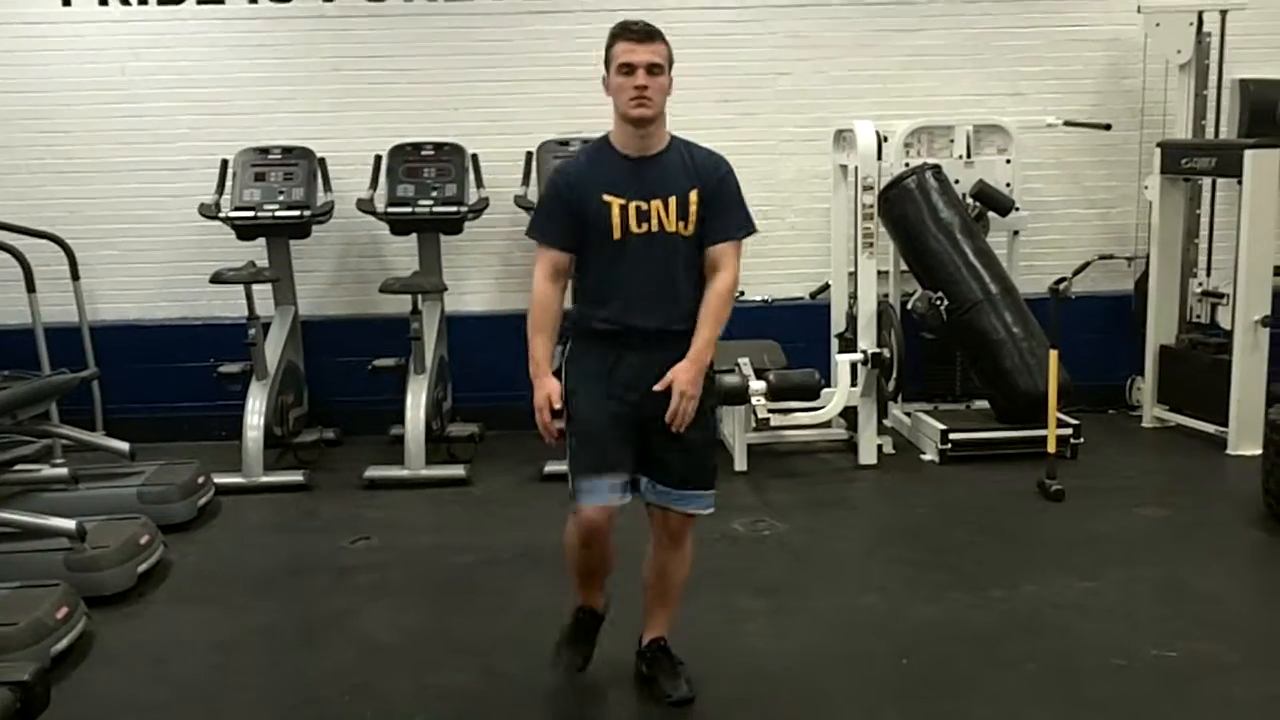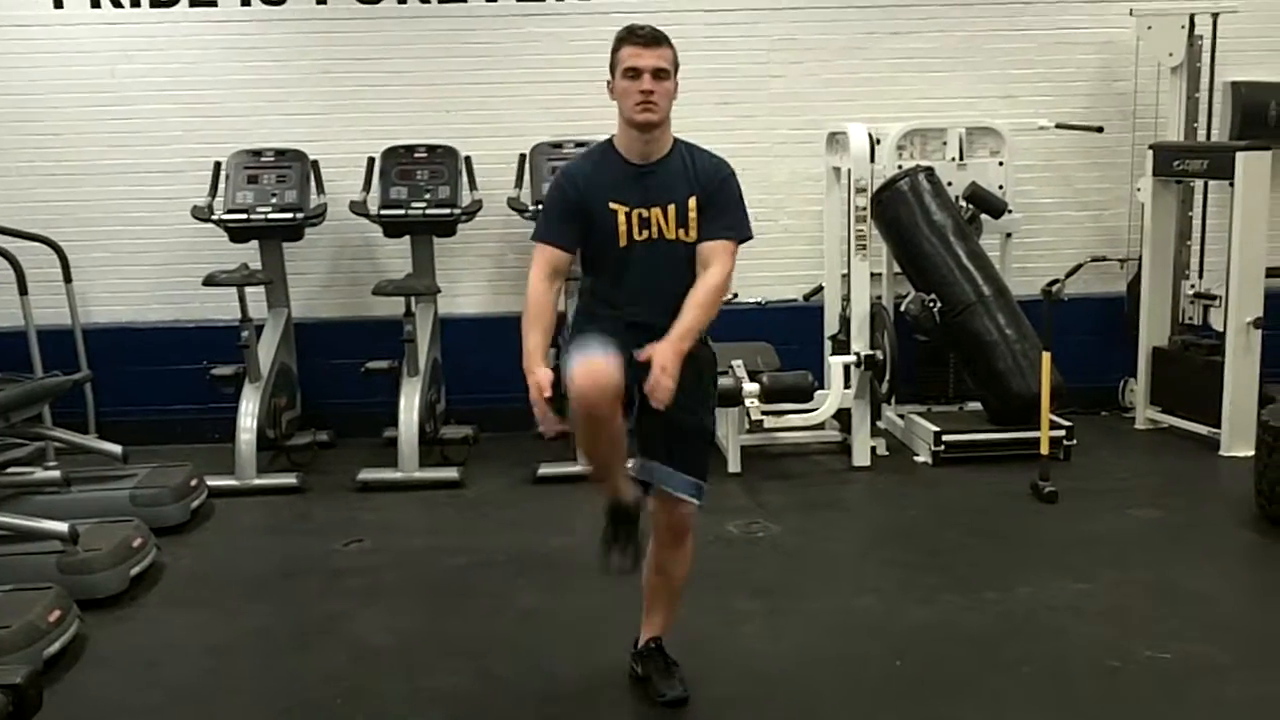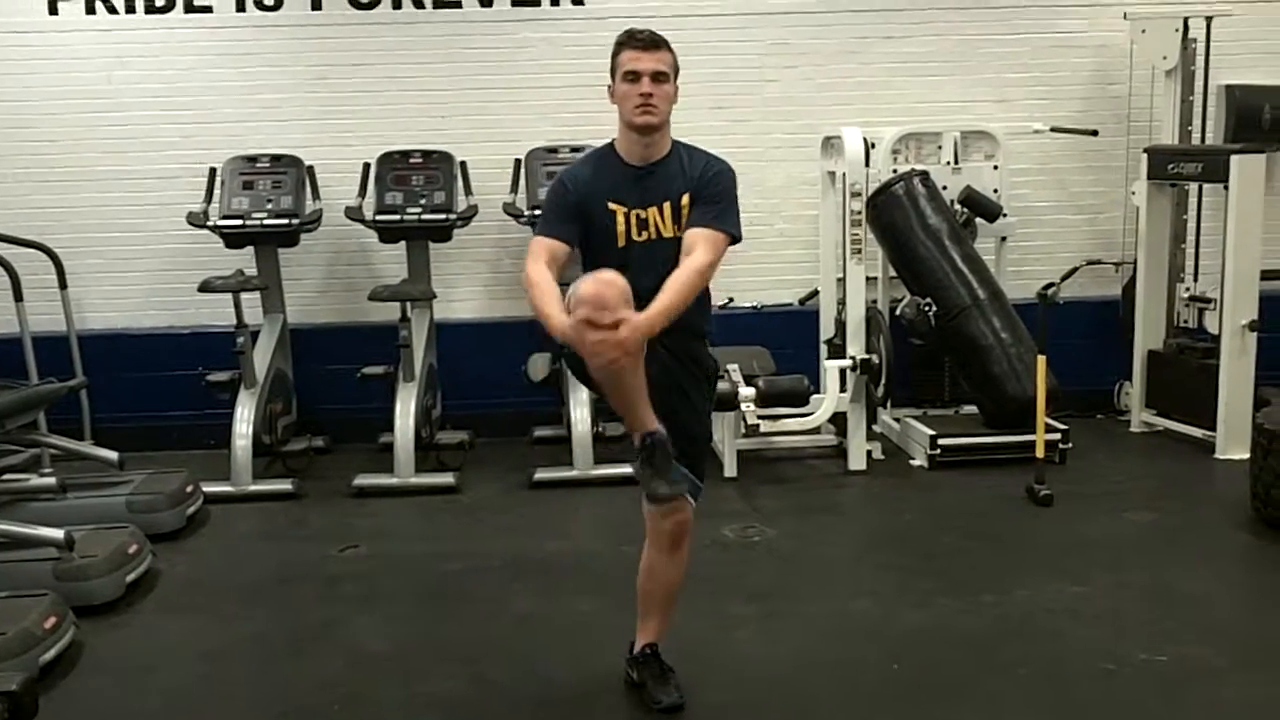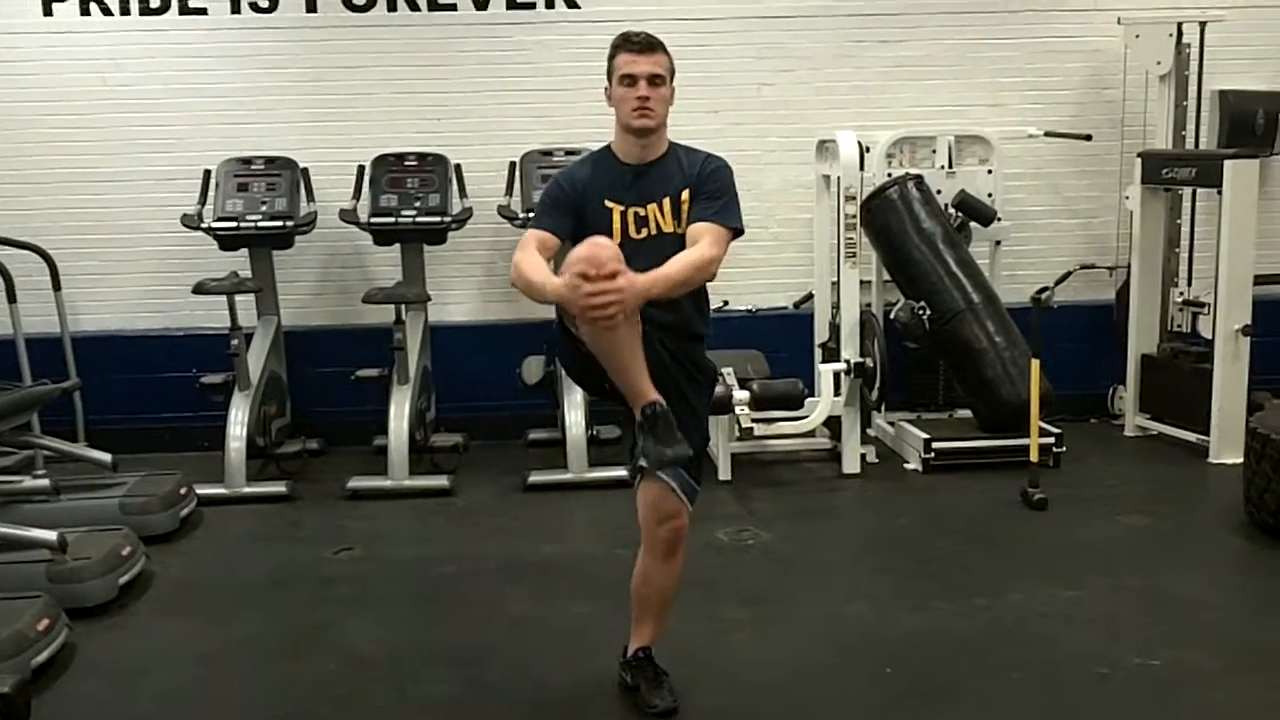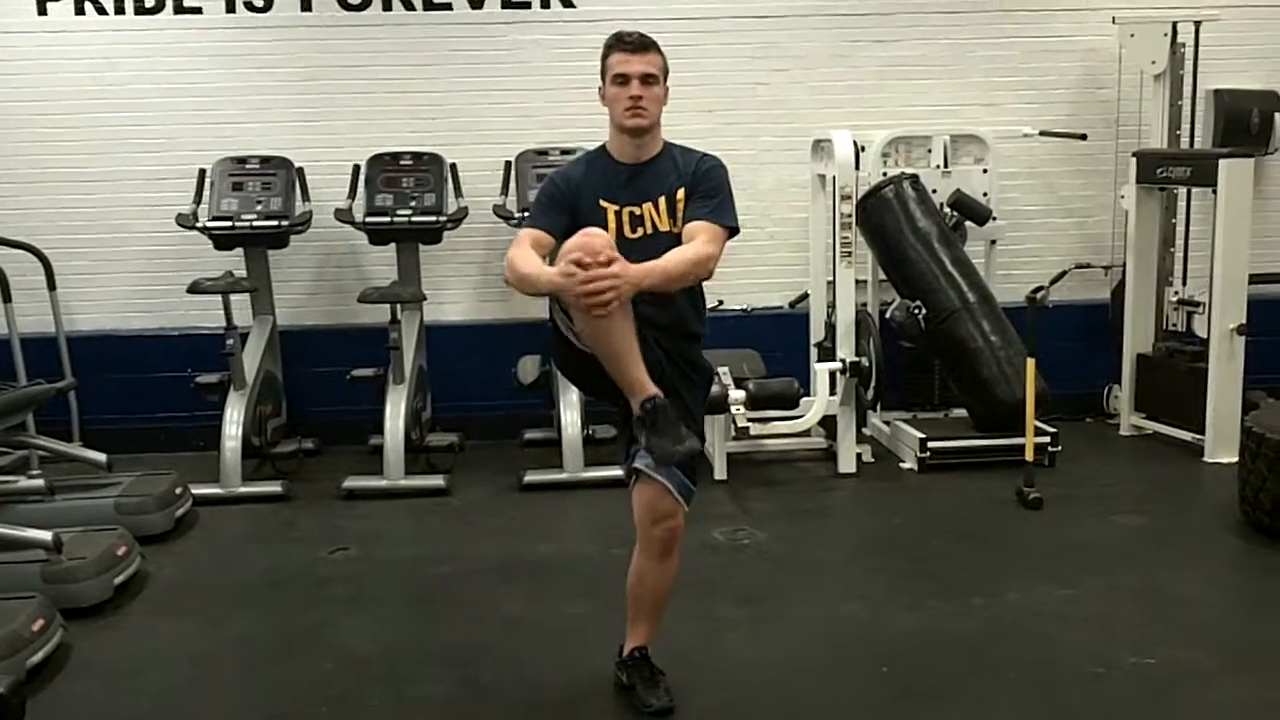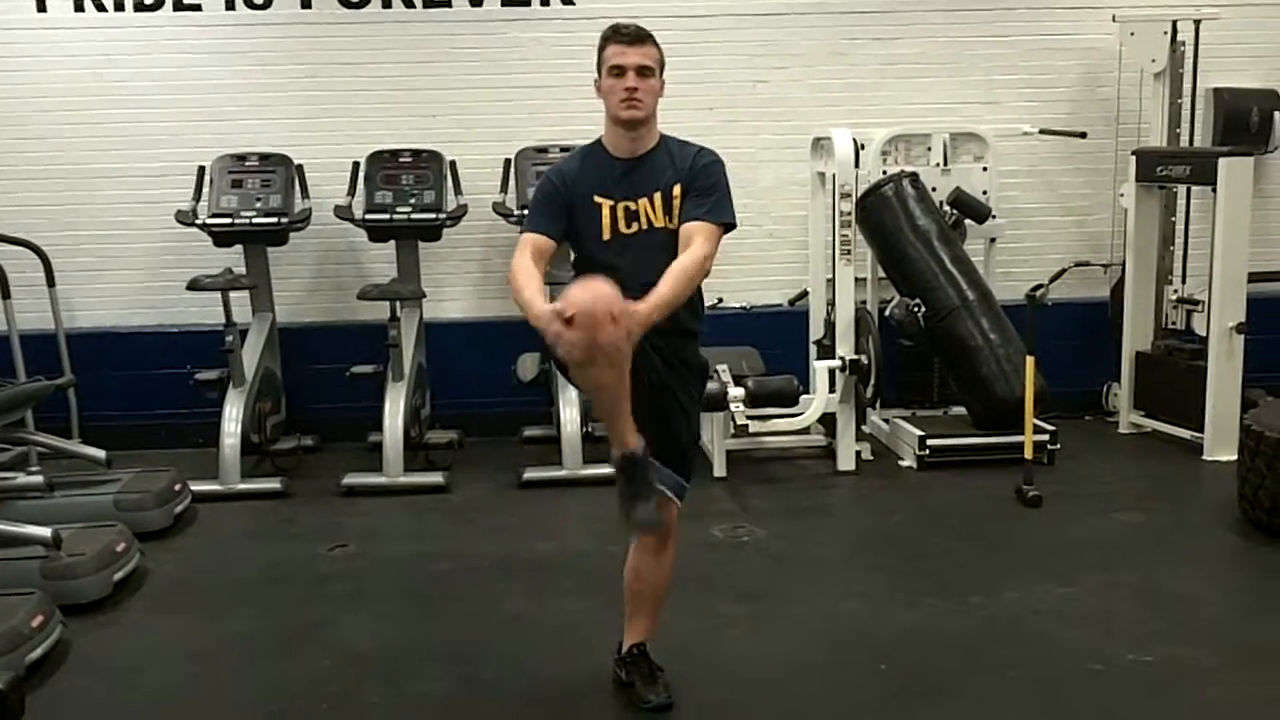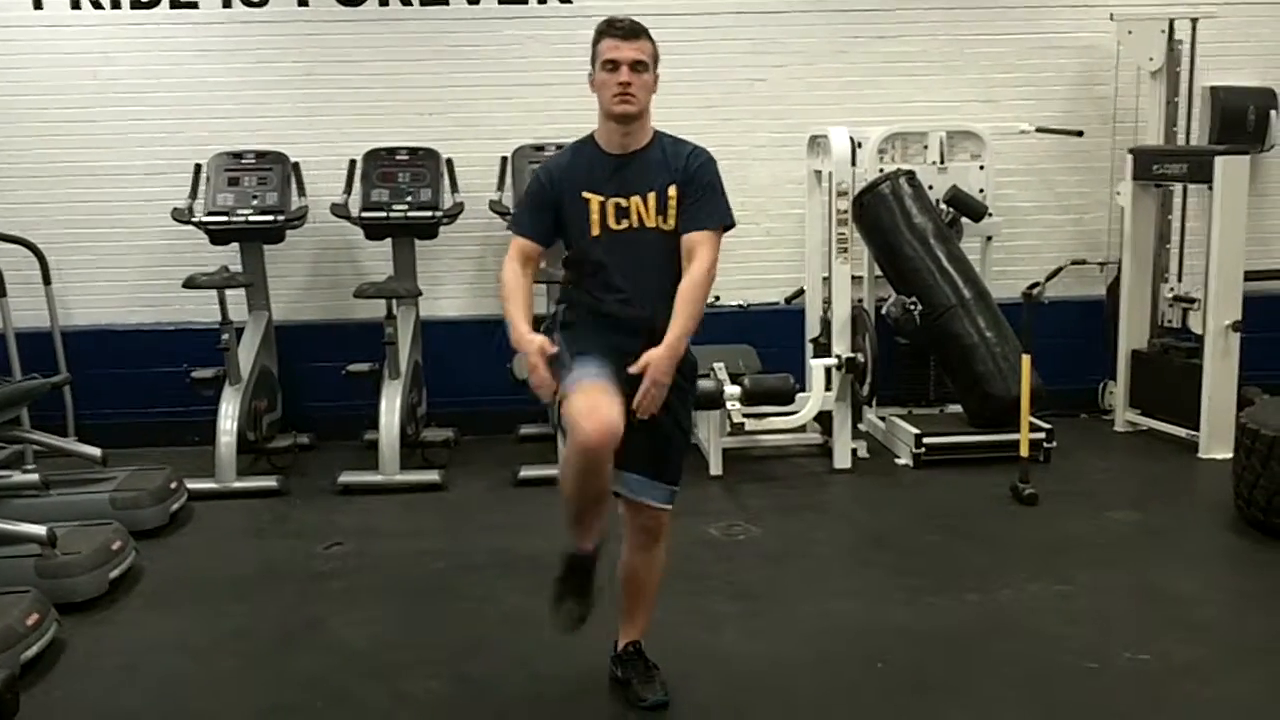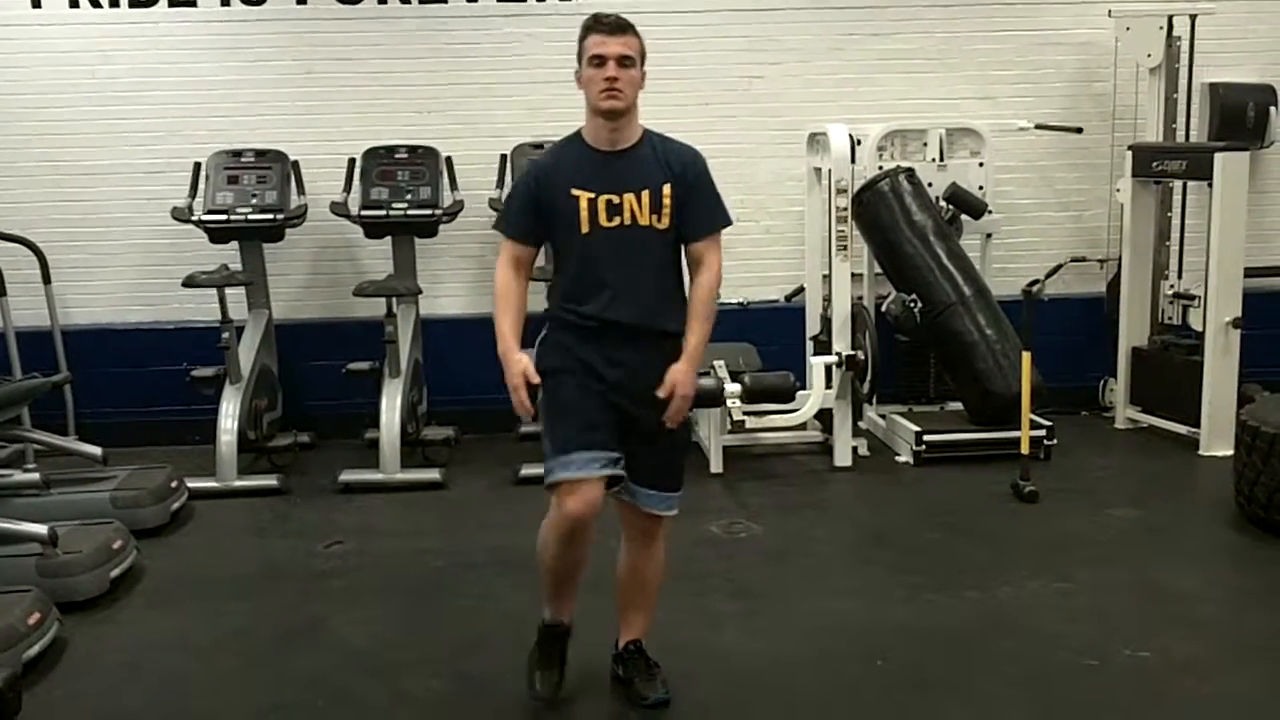
dt=0.2s
person 1, frame 1
left shoulder: (708, 172)
right shoulder: (575, 176)
left elbow: (723, 274)
right elbow: (549, 276)
left wrist: (694, 364)
right wrist: (541, 370)
left hip: (680, 366)
right hip: (601, 358)
left knee: (675, 518)
right knee: (593, 517)
left ankle: (655, 646)
right ankle: (586, 609)
person 1, frame 2
left shoulder: (711, 175)
right shoulder: (579, 179)
left elbow: (715, 273)
right elbow: (545, 272)
left wrist: (674, 349)
right wrist: (535, 362)
left hip: (681, 357)
right hip: (606, 348)
left knee: (676, 512)
right knee: (592, 388)
left ankle: (651, 647)
right ankle: (621, 496)
person 1, frame 3
left shoulder: (708, 174)
right shoulder: (580, 181)
left elbow: (699, 265)
right elbow: (539, 267)
left wrist: (645, 324)
right wrist: (565, 324)
left hip: (680, 353)
right hip: (607, 355)
left knee: (675, 517)
right knee: (602, 288)
left ankle: (645, 653)
right ankle: (651, 436)
person 1, frame 4
left shoulder: (706, 173)
right shoulder: (578, 181)
left elbow: (707, 256)
right elbow: (524, 261)
left wrist: (640, 286)
right wrist: (565, 288)
left hip: (678, 355)
right hip: (600, 350)
left knee: (667, 521)
right knee: (594, 252)
left ankle: (639, 657)
right ankle: (652, 414)
person 1, frame 5
left shoulder: (701, 172)
right shoulder: (573, 181)
left elbow: (704, 253)
right elbow: (518, 258)
left wrist: (634, 275)
right wrist: (556, 276)
left hip: (674, 353)
right hip: (595, 348)
left knee: (663, 520)
right knee: (589, 246)
left ankle: (635, 657)
right ankle: (647, 414)
person 1, frame 6
left shoulder: (698, 167)
right shoulder: (569, 177)
left elbow: (697, 253)
right elbow: (527, 259)
left wrist: (648, 312)
right wrist: (543, 312)
left hip: (669, 350)
right hip: (602, 338)
left knee: (663, 513)
left ankle: (634, 653)
right ankle: (627, 453)
person 1, frame 7
left shoulder: (691, 166)
right shoulder: (560, 173)
left elbow: (700, 262)
right elbow: (519, 261)
left wrist: (670, 349)
right wrist: (522, 333)
left hip: (660, 359)
right hip: (587, 339)
left knee: (650, 516)
right knee: (595, 431)
left ankle: (629, 651)
right ankle: (581, 551)
person 1, frame 8
left shoulder: (681, 165)
right shoulder: (547, 172)
left elbow: (706, 267)
right elbow: (513, 265)
left wrist: (689, 359)
right wrist: (510, 349)
left hip: (656, 363)
right hip: (575, 358)
left knee: (647, 519)
right knee: (577, 506)
left ankle: (631, 650)
right ankle: (554, 628)
